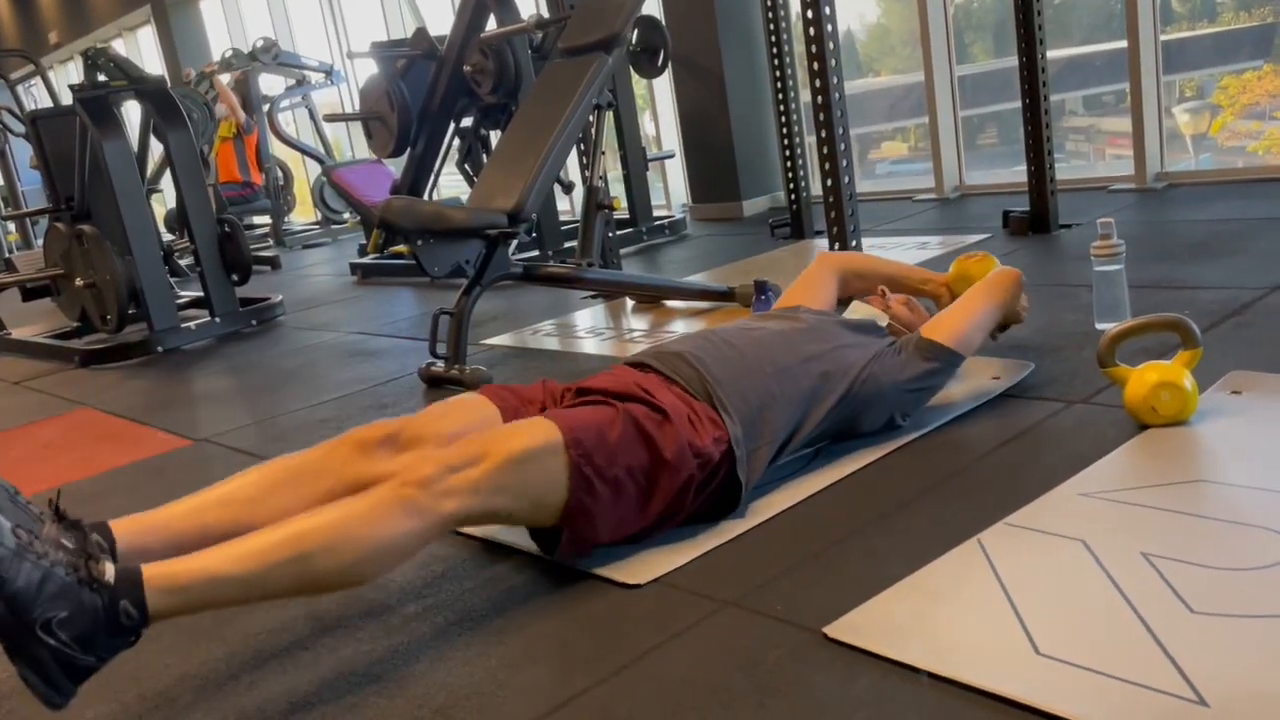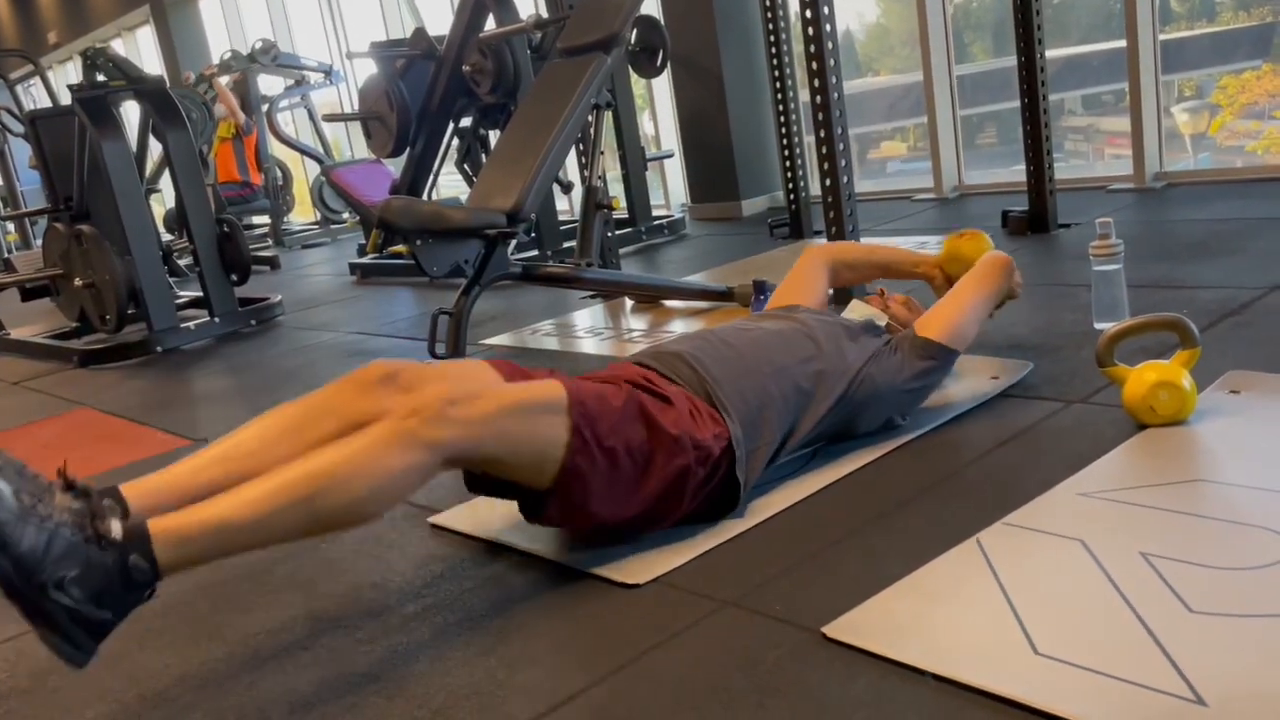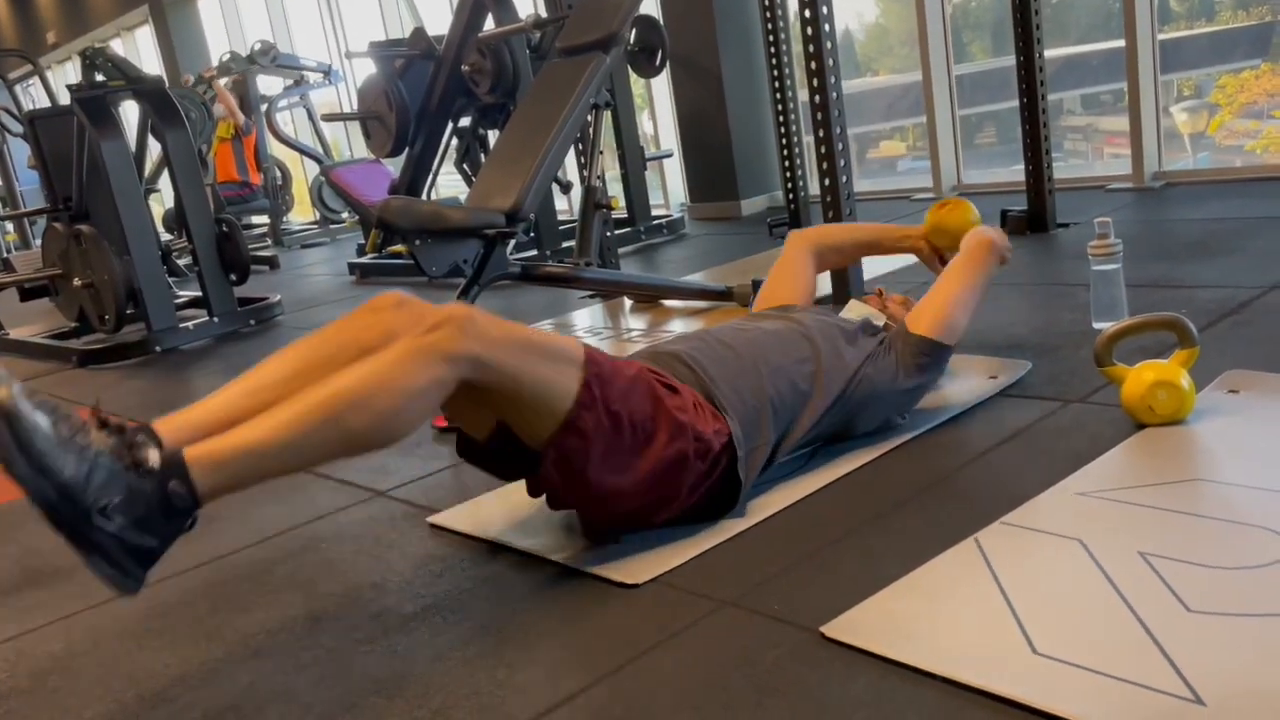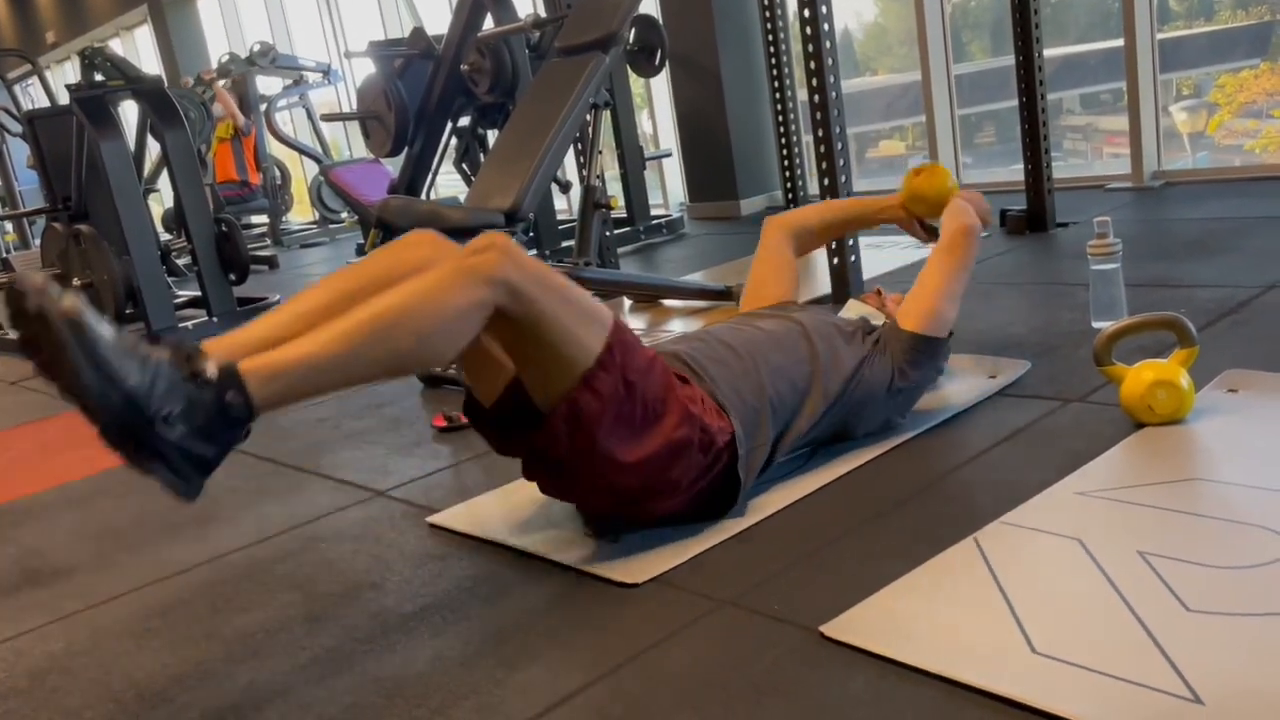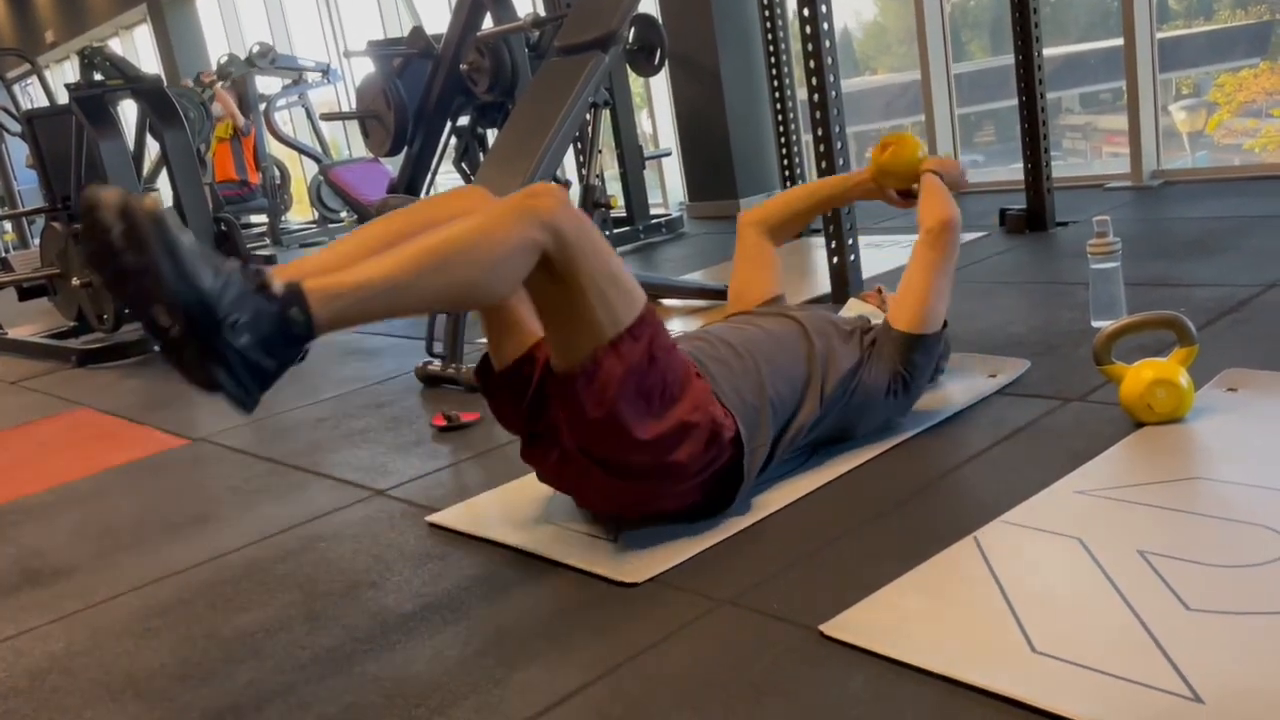
dt=0.1s
person 1, frame 1
left shoulder: (902, 367)
right shoulder: (818, 329)
left elbow: (1002, 291)
right elbow: (830, 260)
left wrist: (993, 288)
right wrist: (926, 276)
left hip: (683, 445)
right hip: (620, 392)
left knee: (438, 479)
right knee: (386, 444)
left ankle: (111, 607)
right ankle: (106, 549)
person 1, frame 2
left shoulder: (897, 365)
right shoulder: (811, 324)
left elbow: (993, 274)
right elbow: (822, 253)
left wrist: (988, 269)
right wrist: (921, 258)
left hip: (681, 436)
right hip: (620, 388)
left knee: (441, 419)
right knee: (383, 385)
left ankle: (120, 567)
right ankle: (114, 515)
person 1, frame 3
left shoulder: (897, 363)
right shoulder: (805, 321)
left elbow: (975, 270)
right elbow: (804, 240)
left wrist: (977, 240)
right wrist: (912, 237)
left hip: (681, 453)
right hip: (621, 413)
left knee: (455, 338)
right knee: (397, 313)
left ankle: (162, 489)
right ankle: (147, 452)
person 1, frame 4
left shoulder: (889, 366)
right shoulder: (793, 323)
left elbow: (958, 251)
right elbow: (780, 227)
left wrist: (959, 214)
right wrist: (891, 204)
left hip: (674, 449)
right hip: (587, 436)
left knee: (494, 259)
right knee: (424, 252)
left ankle: (207, 409)
right ankle: (188, 376)
person 1, frame 5
left shoulder: (889, 368)
right shoulder: (788, 328)
left elbow: (941, 240)
right elbow: (758, 229)
left wrist: (933, 185)
right wrist: (863, 182)
left hip: (670, 454)
right hip: (587, 432)
left knee: (541, 211)
right knee: (471, 204)
left ankle: (270, 321)
right ankle: (255, 301)
